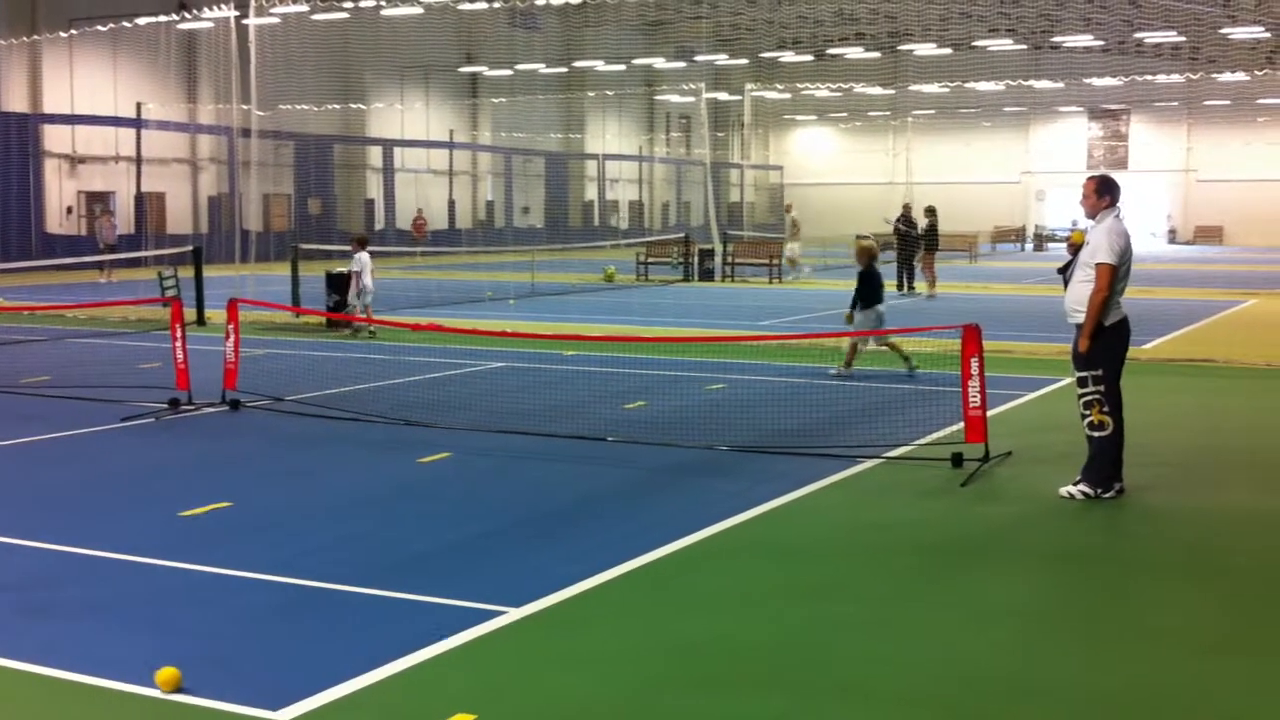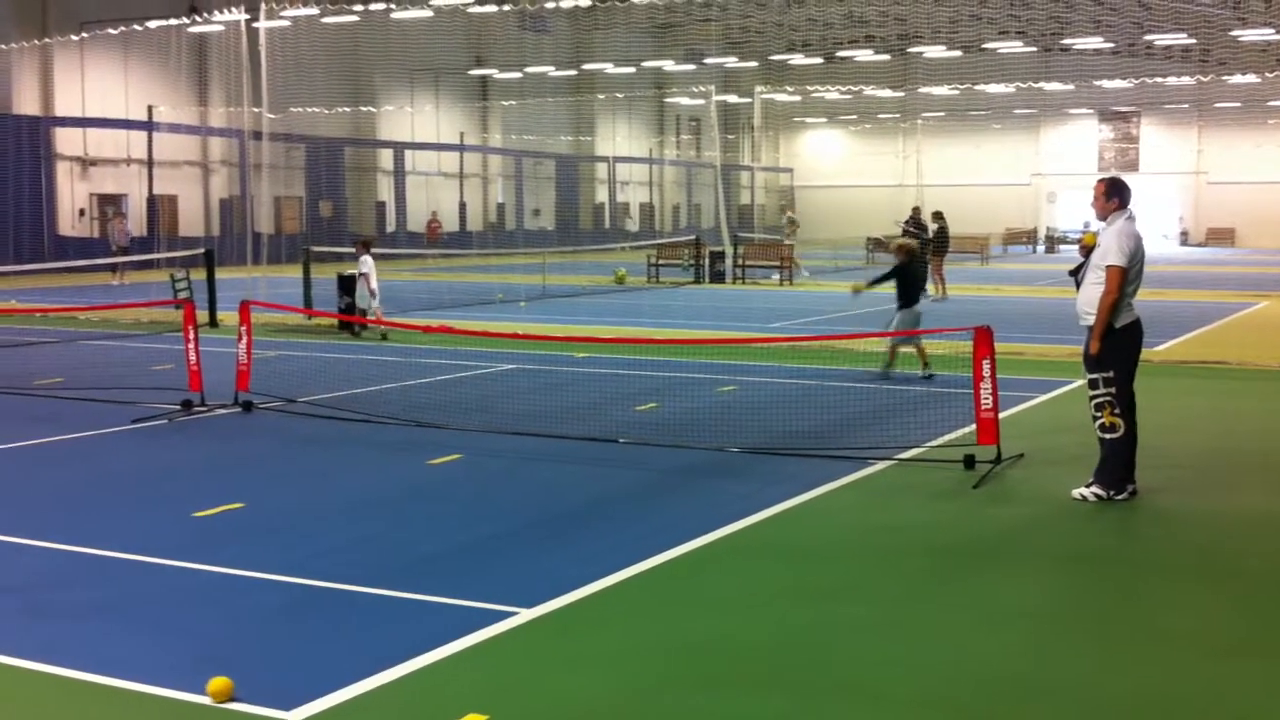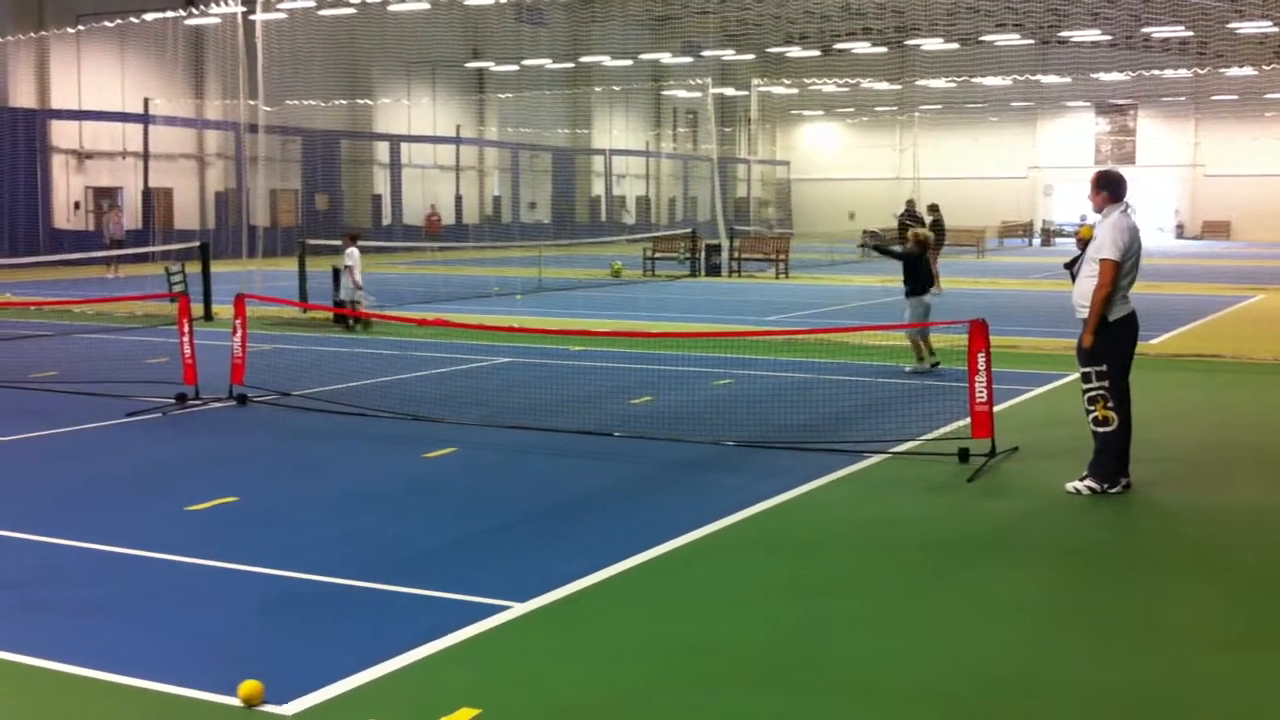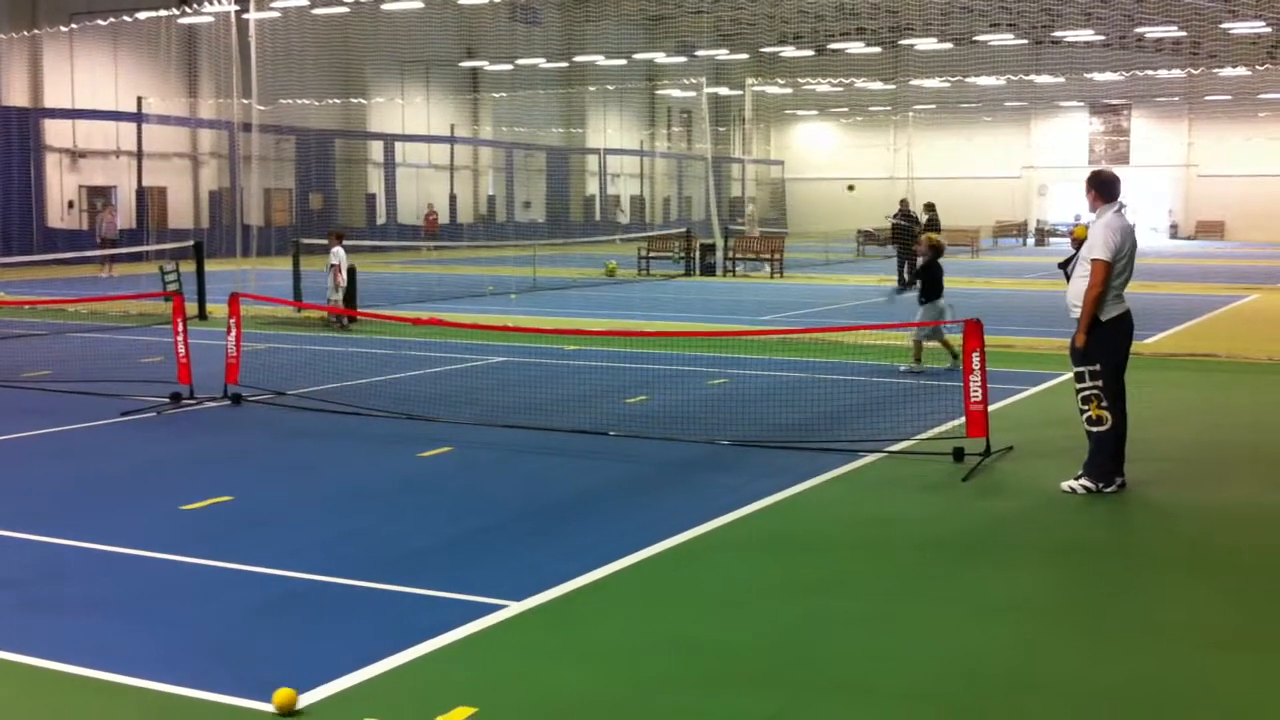
dt=0.2s
person 1, frame 1
left shoulder: (1107, 231)
right shoulder: (1104, 229)
left elbow: (1102, 290)
left wrist: (1085, 335)
right wrist: (1079, 254)
left hip: (1099, 330)
right hip: (1104, 329)
left knee: (1096, 406)
right knee: (1105, 405)
left ankle: (1099, 481)
right ankle: (1107, 476)
person 1, frame 2
left shoulder: (1118, 233)
right shoulder: (1119, 230)
left elbow: (1112, 292)
left wrist: (1096, 337)
right wrist: (1090, 256)
left hip: (1111, 332)
right hip: (1120, 330)
left knee: (1108, 408)
right knee: (1118, 407)
left ankle: (1112, 483)
right ankle: (1120, 478)
person 1, frame 3
left shoulder: (1112, 226)
right shoulder: (1122, 223)
left elbow: (1105, 286)
left wrist: (1089, 331)
right wrist: (1088, 247)
left hip: (1106, 325)
right hip: (1118, 322)
left knee: (1102, 402)
right knee: (1114, 400)
left ankle: (1106, 476)
right ankle: (1114, 471)
person 1, frame 4
left shoulder: (1105, 227)
right shoulder: (1121, 224)
left elbow: (1097, 286)
left wrist: (1082, 331)
right wrist: (1082, 247)
left hip: (1100, 325)
right hip: (1115, 321)
left knee: (1095, 402)
right knee: (1109, 399)
left ankle: (1101, 476)
right ankle: (1110, 470)
